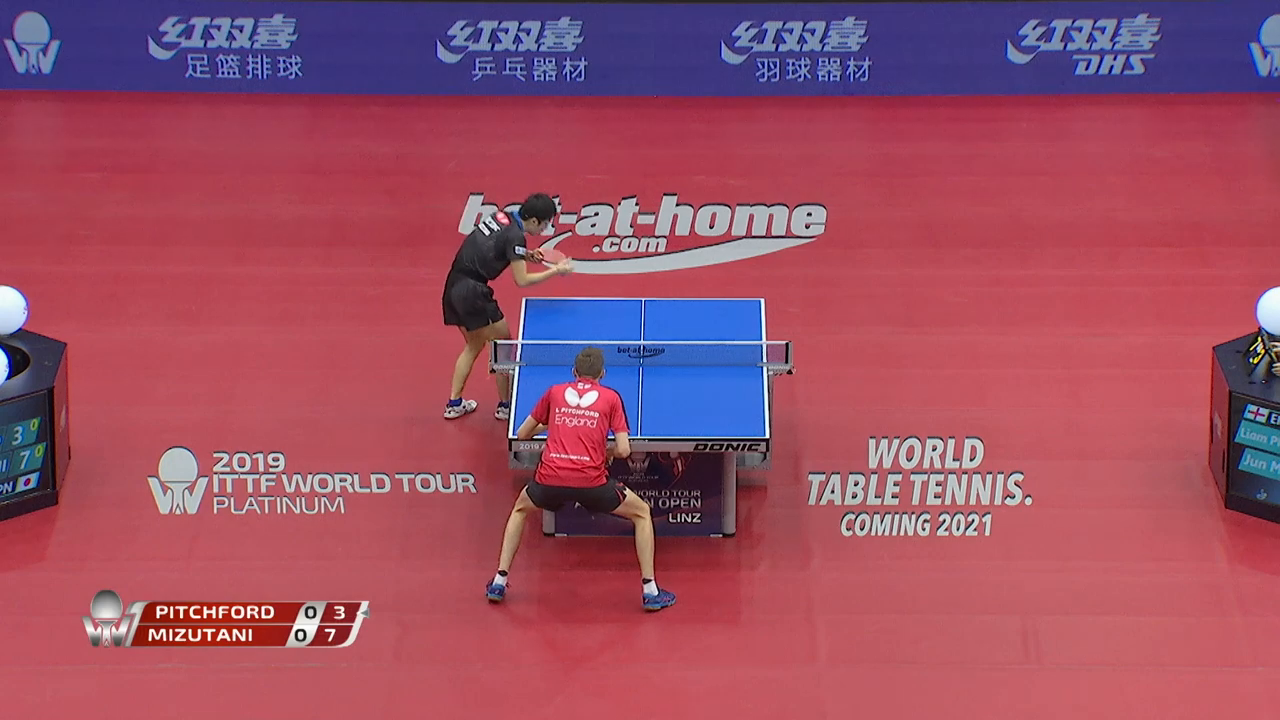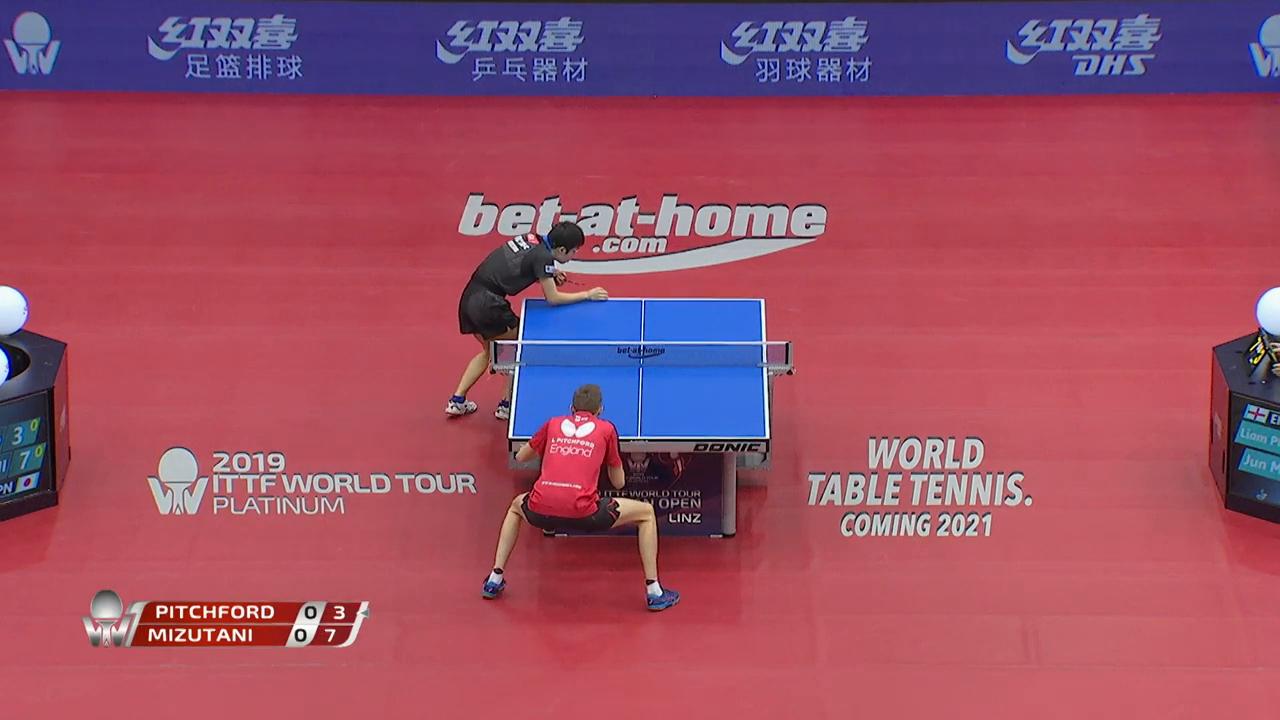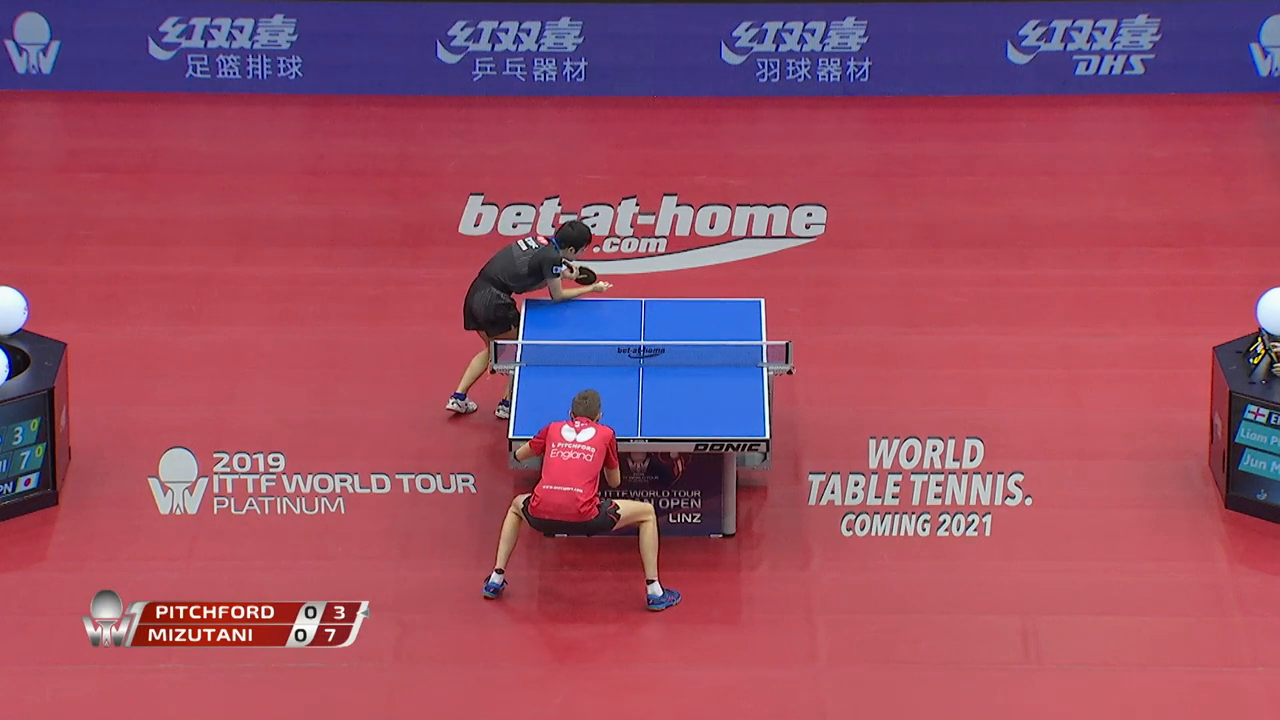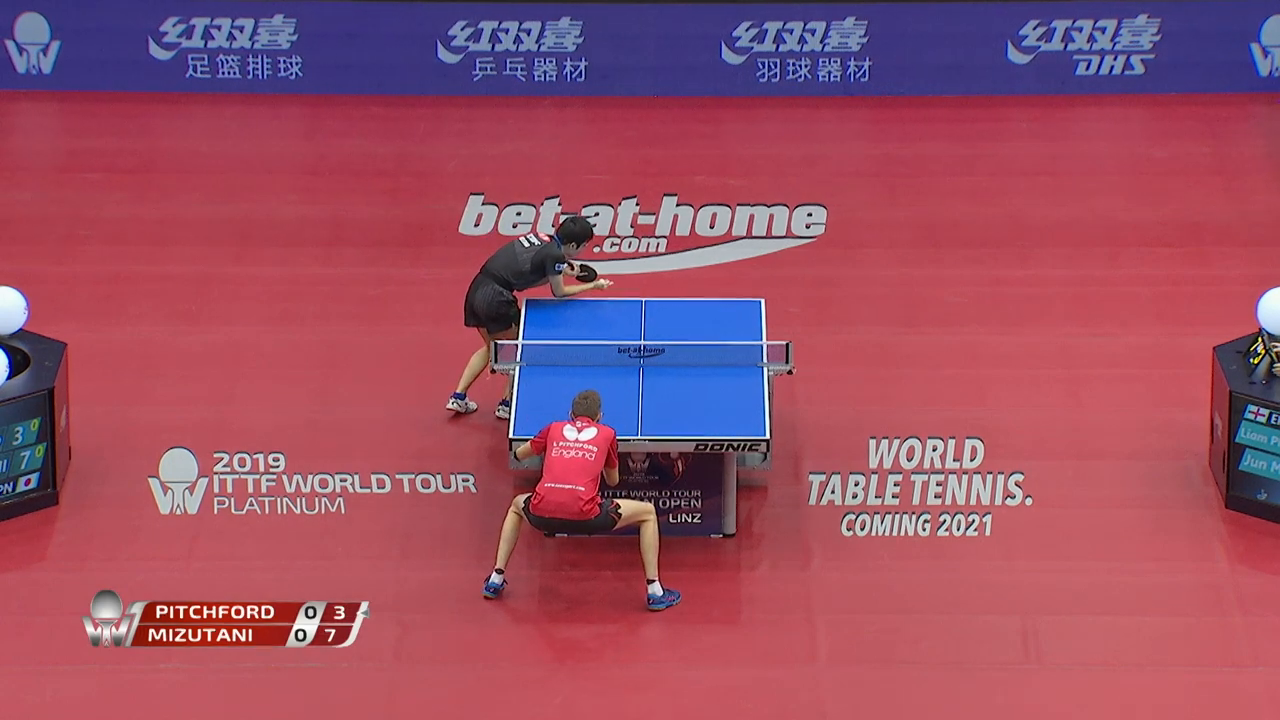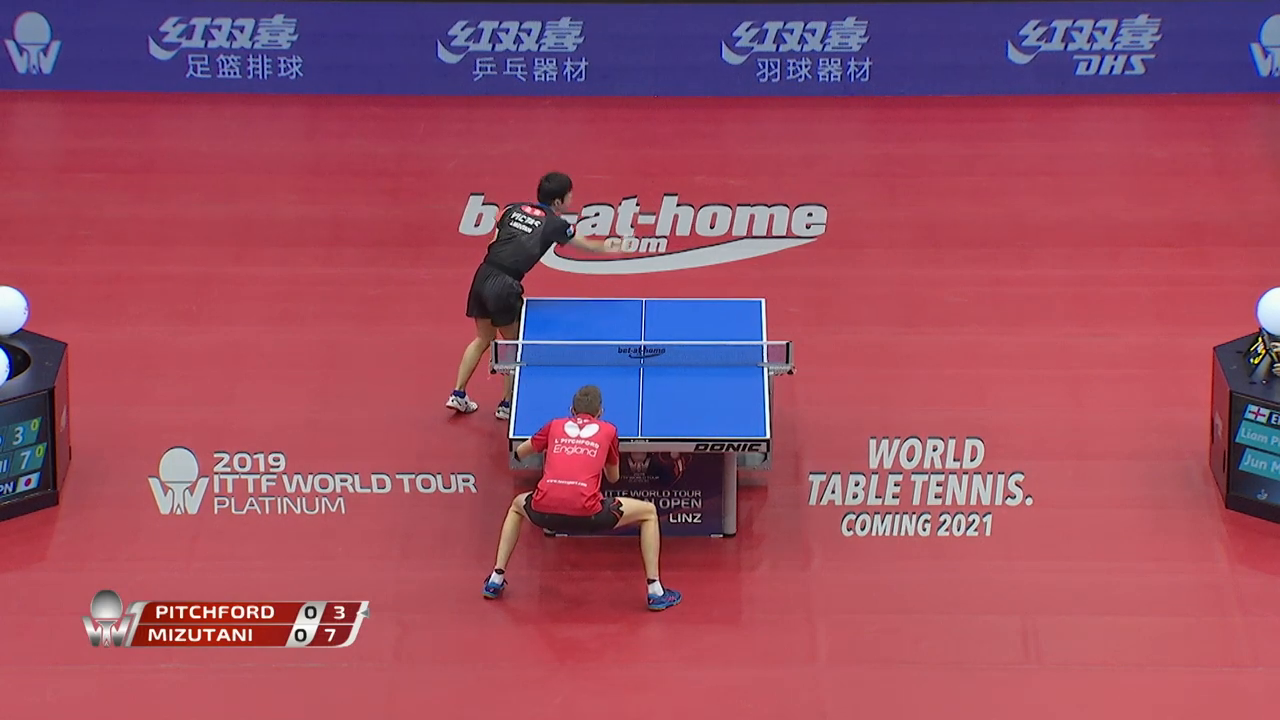
dt=0.5s
person 1, frame 1
left shoulder: (555, 392)
right shoulder: (611, 397)
left elbow: (522, 434)
right elbow: (623, 450)
left hip: (550, 480)
right hip: (590, 482)
left knee: (520, 509)
right knee: (642, 514)
left ankle: (499, 582)
right ankle: (650, 590)
person 1, frame 2
left shoulder: (553, 424)
right shoulder: (606, 429)
left elbow: (520, 457)
right elbow: (619, 483)
left hip: (542, 508)
right hip: (582, 511)
left knee: (516, 506)
right knee: (646, 513)
left ankle: (495, 579)
right ankle: (654, 591)
person 1, frame 3
left shoulder: (553, 428)
right shoulder: (606, 433)
left elbow: (519, 455)
right elbow: (615, 482)
left hip: (541, 514)
right hip: (583, 516)
left knee: (517, 505)
right knee: (647, 514)
left ankle: (496, 579)
right ankle: (654, 592)
person 1, frame 4
left shoulder: (554, 428)
right shoulder: (607, 433)
left elbow: (519, 454)
right elbow: (613, 480)
left hip: (542, 513)
right hip: (584, 515)
left knee: (517, 505)
right knee: (648, 513)
left ankle: (496, 580)
right ankle: (655, 592)
person 1, frame 5
left shoulder: (555, 425)
right shoulder: (608, 430)
left elbow: (519, 452)
right elbow: (613, 477)
left hip: (545, 509)
right hip: (586, 512)
left knee: (517, 505)
right knee: (648, 513)
left ankle: (496, 579)
right ankle: (655, 591)
person 2, frame 1
left shoulder: (501, 217)
right shoulder: (515, 236)
right elbow: (522, 280)
left wrist: (524, 255)
right wrist: (555, 270)
left hip: (455, 287)
right hip: (472, 291)
left knee: (474, 346)
left ankle: (455, 404)
right ankle: (506, 406)
person 2, frame 2
left shoulder: (530, 239)
right shoulder: (543, 256)
right elbow: (553, 298)
left wrist: (550, 276)
right wrist: (587, 294)
left hip: (470, 298)
right hip: (488, 303)
left knee: (491, 351)
left ankle: (457, 400)
right ankle: (507, 405)
person 2, frame 3
left shoulder: (538, 242)
right shoulder: (551, 257)
right elbow: (557, 296)
left wrist: (560, 275)
right wrist: (592, 288)
left hip: (475, 294)
right hip: (493, 301)
left knee: (493, 349)
left ankle: (458, 397)
right ankle: (507, 404)
person 2, frame 4
left shoulder: (538, 239)
right shoulder: (554, 255)
right elbow: (559, 292)
left wrist: (560, 272)
right wrist: (593, 285)
left hip: (476, 289)
right hip: (495, 298)
left knee: (491, 346)
left ankle: (458, 397)
right ankle: (507, 404)
person 2, frame 5
left shoulder: (514, 210)
right shoulder: (555, 225)
left elbow: (495, 242)
right elbow: (586, 246)
right wrist: (608, 248)
left hip: (483, 277)
right hip: (504, 288)
left knee: (483, 340)
left ankle: (458, 396)
right ankle: (507, 405)
